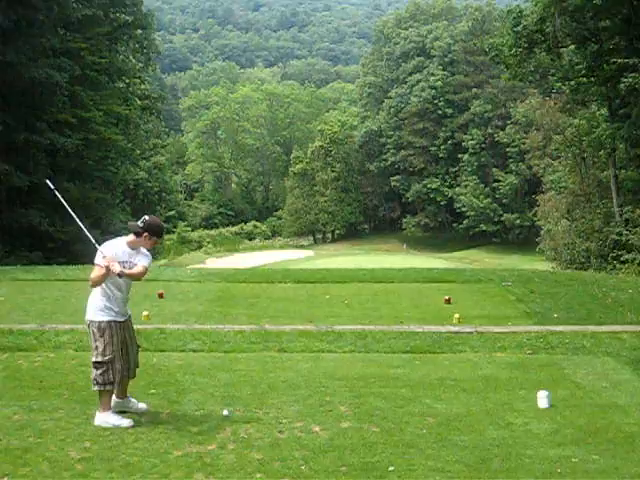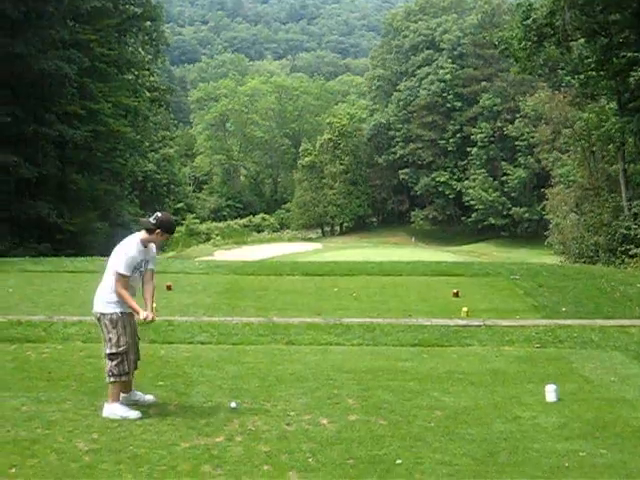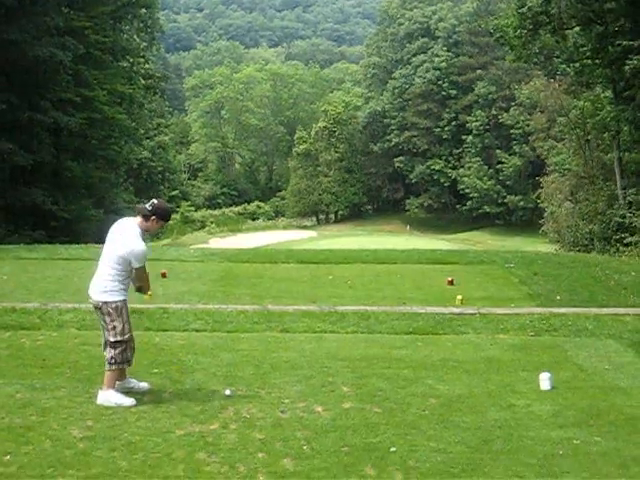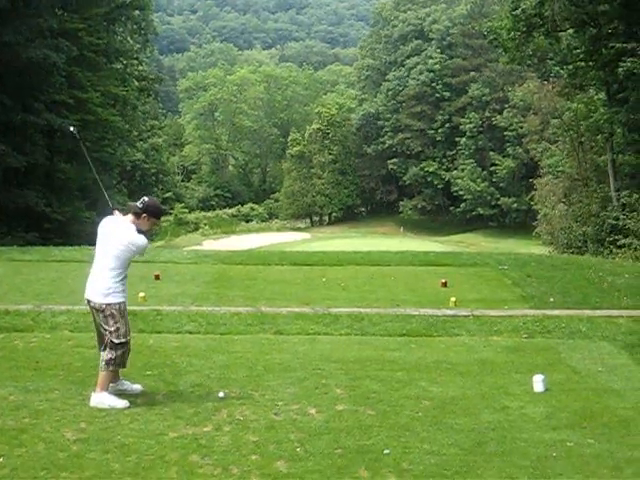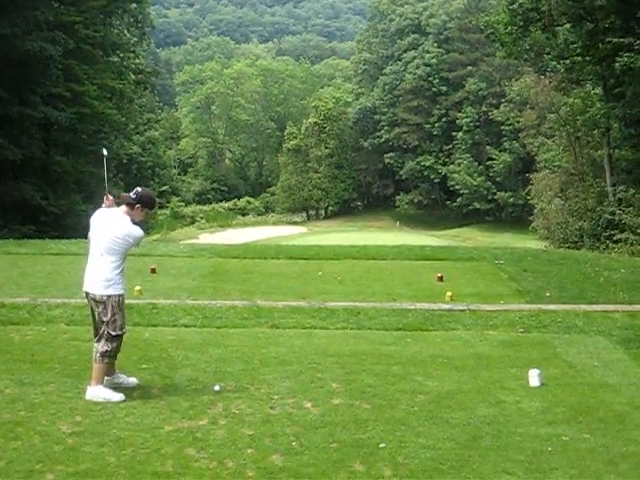
dt=0.2s
person 1, frame 1
left shoulder: (144, 256)
right shoulder: (109, 248)
left elbow: (139, 274)
right elbow: (93, 282)
left wrist: (120, 271)
right wrist: (104, 269)
left hip: (122, 314)
right hip: (101, 315)
left knee: (128, 357)
right knee: (107, 361)
left ankle: (121, 398)
right ankle: (104, 413)
person 1, frame 2
left shoulder: (149, 249)
right shoulder: (129, 252)
left elbow: (149, 281)
right elbow: (120, 289)
left wrist: (149, 309)
right wrist: (139, 310)
left hip: (122, 307)
right hip: (110, 307)
left knee: (131, 350)
right knee: (119, 353)
left ankle: (127, 392)
right ankle: (112, 404)
person 1, frame 3
left shoulder: (123, 223)
right shoulder: (138, 247)
right elbow: (142, 278)
left wrist: (133, 280)
right wrist: (144, 288)
left hip: (102, 290)
right hip: (110, 295)
left knee: (119, 339)
right knee: (119, 341)
left ankle: (121, 379)
right ankle: (107, 391)
person 1, frame 4
left shoulder: (107, 222)
right shoulder: (140, 241)
left hip: (94, 292)
right hip: (109, 297)
left knee: (112, 341)
right knee: (115, 343)
left ankle: (114, 382)
right ankle: (100, 394)
person 1, frame 5
left shoulder: (99, 214)
right shoulder: (135, 233)
right wrist: (113, 209)
left hip: (91, 285)
right hip: (108, 289)
left knee: (109, 334)
right knee: (108, 336)
left ankle: (110, 375)
right ankle: (95, 387)
